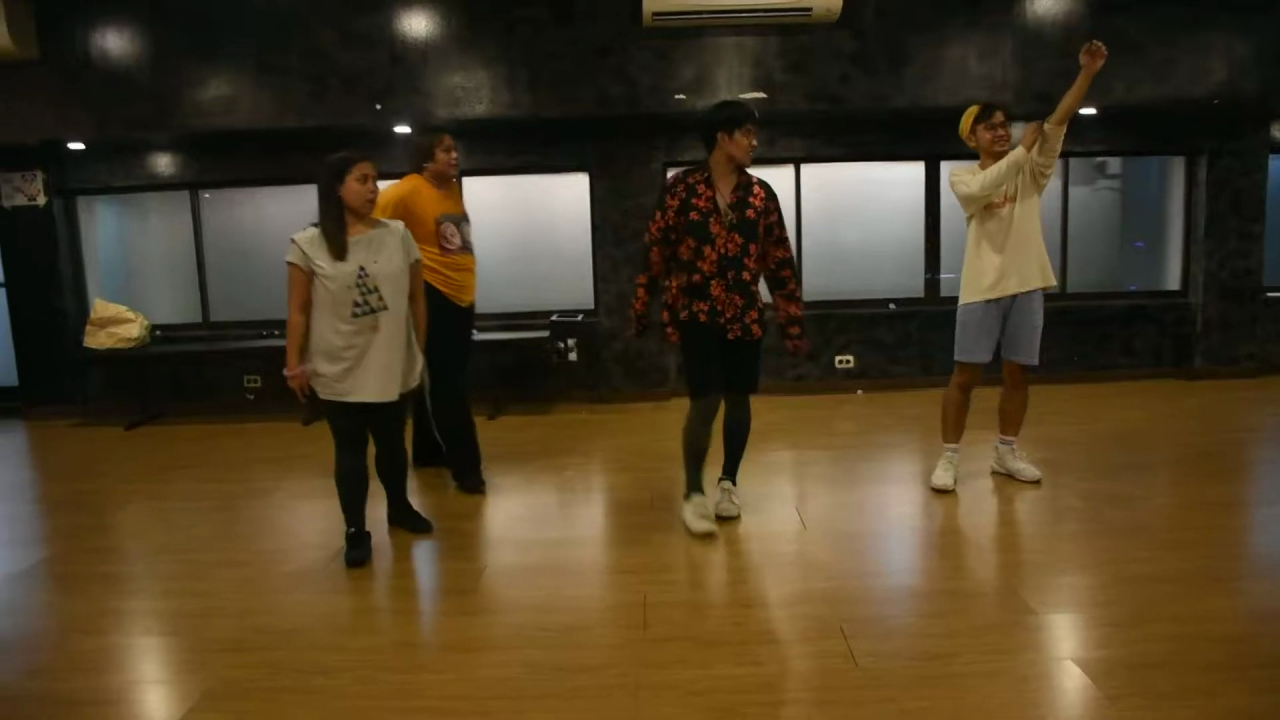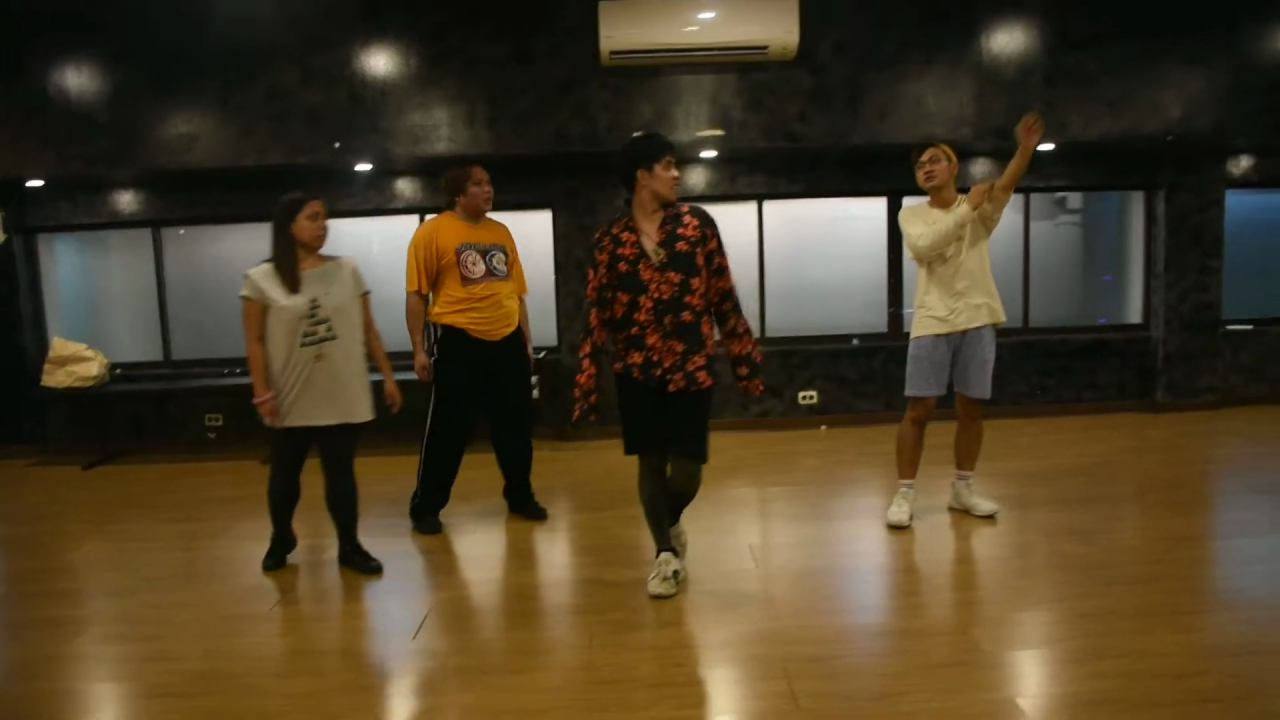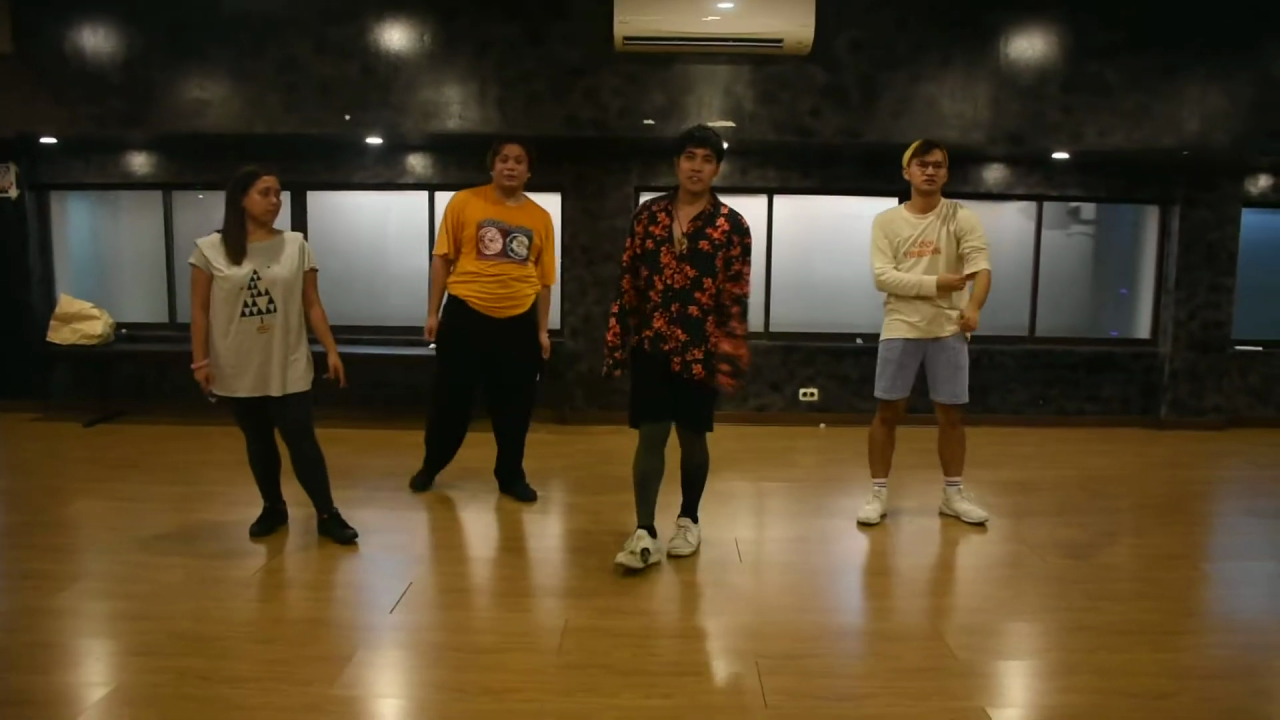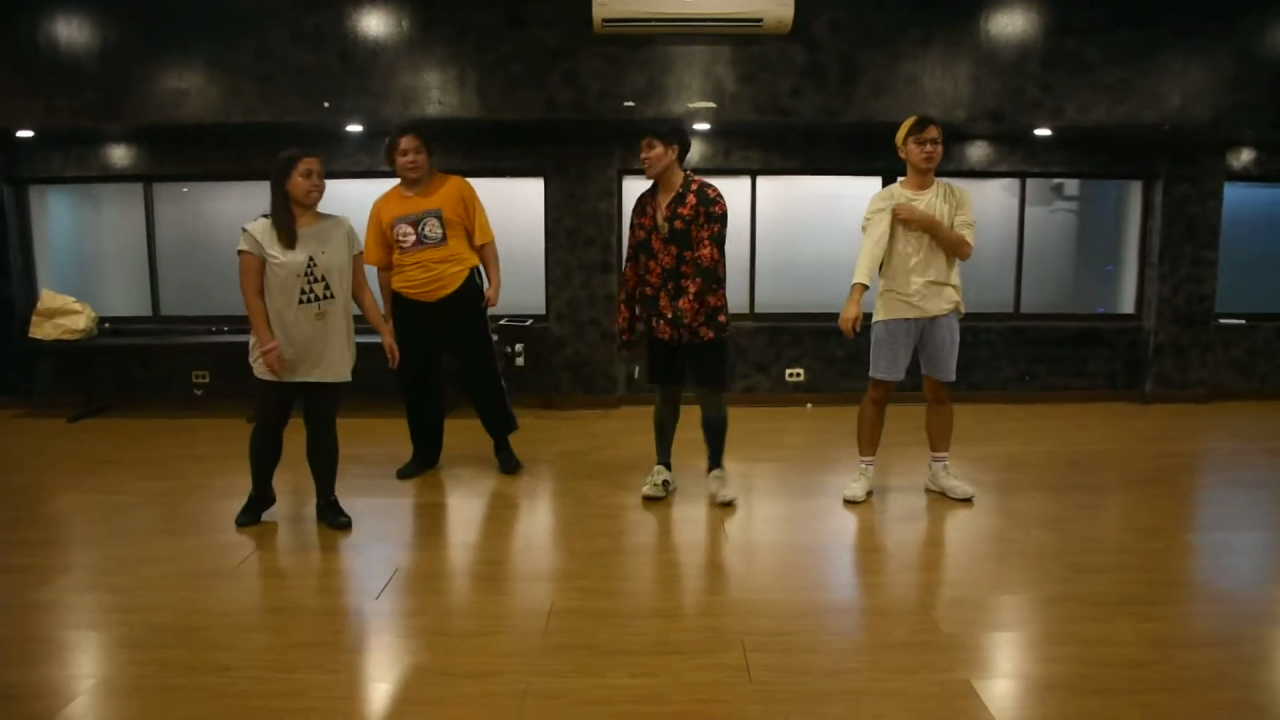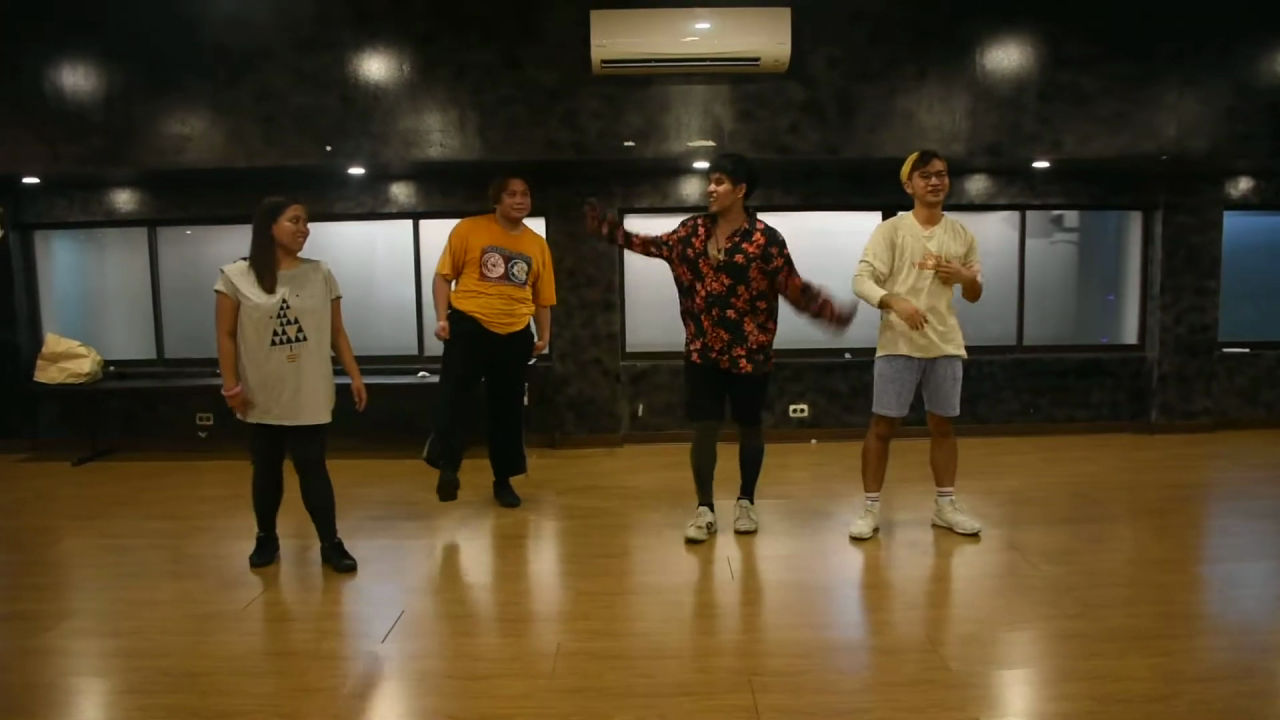
dt=1s
person 1, frame 1
left shoulder: (761, 194)
right shoulder: (682, 187)
left elbow: (779, 260)
right elbow: (657, 250)
left wrist: (792, 319)
right wrist: (643, 306)
left hip: (745, 316)
right hip: (697, 314)
left knee: (738, 400)
right knee: (704, 402)
left ankle: (728, 482)
right ankle: (693, 494)
person 1, frame 2
left shoulder: (698, 223)
right shoulder: (610, 239)
left elbow: (723, 294)
right elbow: (596, 312)
left wrist: (745, 358)
right wrist: (587, 380)
left hip: (692, 368)
right hip: (637, 370)
left knee: (687, 467)
right knee: (650, 462)
left ankle: (672, 520)
right ankle: (666, 554)
person 1, frame 3
left shoulder: (731, 225)
right shoulder: (648, 214)
left elbow: (736, 299)
right elbow: (629, 281)
left wrist: (731, 359)
right wrist: (616, 339)
left hip: (700, 350)
right hip: (650, 345)
left knee: (692, 435)
right knee: (650, 435)
left ankle: (688, 520)
right ankle: (644, 533)
person 1, frame 4
left shoulder: (706, 197)
right shoulder: (643, 204)
left elbow: (708, 264)
right elbow: (633, 264)
left wrist: (682, 314)
right wrist: (627, 318)
left hip: (703, 315)
right hip: (660, 315)
left knee: (709, 394)
right knee: (667, 392)
left ankle: (716, 471)
right ankle: (662, 469)
person 1, frame 5
left shoulder: (765, 239)
right shoulder: (692, 230)
left elbow: (793, 288)
right elbow: (653, 244)
left wrist: (832, 314)
right wrist: (609, 229)
left hip: (749, 351)
right hip: (702, 349)
left knee: (749, 427)
right knee: (704, 428)
left ankle: (746, 502)
right ankle: (705, 509)
person 2, frame 1
left shoulder: (1032, 171)
right shoulder: (962, 176)
left elbow: (1058, 124)
right elbow: (980, 189)
left wrist: (1087, 73)
right wrist: (1021, 149)
left hip: (1026, 286)
right hip: (981, 289)
left knee: (1017, 374)
right knee: (965, 375)
left ankle: (1006, 453)
right ankle: (949, 457)
person 2, frame 2
left shoulder: (981, 207)
right shoulder: (911, 215)
left elbow: (1004, 186)
right elbow: (926, 247)
left wrist: (1025, 148)
right wrist: (966, 209)
left hip: (977, 321)
right hip: (932, 323)
left knee: (971, 408)
right knee: (918, 409)
left ankle: (963, 488)
right ankle: (905, 493)
person 2, frame 3
left shoulder: (962, 218)
right shoulder: (886, 221)
left elbow: (981, 269)
right elbow: (883, 278)
left wrist: (973, 308)
right wrist: (935, 283)
left hip: (948, 330)
right hip: (900, 329)
left knee: (951, 414)
right knee: (887, 412)
left ankle: (953, 494)
right ankle: (879, 494)
person 2, frame 4
left shoulder: (956, 197)
right shoulder: (885, 199)
left elbow: (964, 249)
right elbow: (872, 248)
left wrist: (926, 222)
right wrist: (854, 298)
left hip: (942, 307)
right hip: (895, 308)
left knee: (939, 391)
right knee: (879, 390)
left ankle: (939, 470)
right ankle: (865, 471)
person 2, frame 5
left shoulder: (961, 235)
right shoulder: (891, 230)
left elbow: (974, 295)
right elbow: (863, 279)
left wrist: (967, 279)
right wrist: (895, 303)
left hip: (946, 345)
right hip: (899, 344)
left knee: (943, 425)
right knee: (882, 425)
left ankle: (945, 505)
right ankle: (871, 507)
person 3, frame 1
left shoulder: (398, 235)
right shoulder: (308, 244)
left elbow: (416, 298)
right elbow: (298, 311)
left wrist: (418, 351)
right wrist: (295, 365)
left hip: (391, 365)
right hip: (339, 369)
left knee: (392, 442)
right knee: (350, 450)
left ankle: (399, 507)
right ankle: (356, 532)
person 3, frame 2
left shoulder: (346, 270)
right shoulder: (261, 279)
left elbow: (368, 330)
right elbow: (255, 341)
left wrist: (388, 376)
right wrist: (262, 392)
left hip: (342, 395)
right hip: (292, 399)
left knee: (340, 472)
right knee: (285, 472)
left ankle: (350, 547)
right ankle: (281, 537)
person 3, frame 3
left shoulder: (296, 245)
right shoulder: (210, 249)
left elbow: (312, 305)
right elbow: (201, 310)
left wrist: (332, 351)
right wrist: (201, 360)
left hip: (288, 366)
right hip: (238, 369)
left knee: (301, 439)
right knee: (258, 440)
left ankle: (327, 515)
right ankle: (273, 508)
person 3, frame 4
left shoulder: (342, 229)
right shoulder: (258, 234)
left elbow: (360, 288)
right elbow: (252, 294)
left wrist: (384, 332)
right wrist: (267, 344)
left hip: (329, 352)
right hip: (282, 354)
left knee: (323, 426)
right knee: (268, 426)
left ankle: (327, 501)
right ankle: (260, 494)
person 3, frame 5
left shoulder: (320, 274)
right shoulder: (236, 276)
left elbow: (336, 331)
right elbow: (226, 335)
left wrist: (355, 375)
right wrist: (231, 385)
left hip: (309, 394)
right hip: (261, 396)
left knee: (312, 467)
right knee: (266, 468)
left ankle: (331, 543)
right ankle: (266, 538)
person 4, frame 1
left shoulder: (452, 189)
right shoulder: (405, 193)
left hip: (461, 299)
right hip: (431, 300)
left knee: (448, 382)
right knee: (445, 386)
left ankle: (428, 451)
right ankle: (465, 465)
person 4, frame 2
left shoulder: (501, 232)
right shoulder: (432, 232)
right elbow: (416, 295)
left wrist: (528, 340)
right wrist: (419, 349)
left hip: (507, 341)
right hip: (458, 341)
left knee: (516, 424)
right knee: (448, 428)
left ankle: (520, 496)
right ankle: (425, 507)
person 4, frame 3
left shoulder: (541, 218)
right shoulder: (464, 202)
left elbow: (543, 279)
right elbow: (442, 259)
left wrist: (542, 329)
right wrist: (433, 312)
left hip: (517, 321)
right hip: (465, 314)
left knee: (514, 404)
right knee: (451, 397)
left ankle: (511, 476)
right ankle: (431, 464)
person 4, frame 4
left shoulder: (458, 188)
right shoulder: (383, 207)
left elbow: (484, 239)
right elbow: (384, 266)
left wrist: (494, 282)
right wrist: (390, 314)
left hip: (461, 296)
right hip: (411, 305)
left knee: (481, 372)
right knee: (418, 383)
left ankle: (502, 442)
right ankle: (424, 453)
person 4, frame 5
left shoulder: (538, 244)
right shoulder: (468, 229)
left elbow: (542, 297)
right elbow: (443, 275)
left wrist: (543, 336)
right wrist: (442, 317)
left hip: (515, 335)
right hip: (469, 326)
left knee: (507, 409)
right knee: (454, 395)
left ankle: (504, 480)
right ankle: (447, 468)
